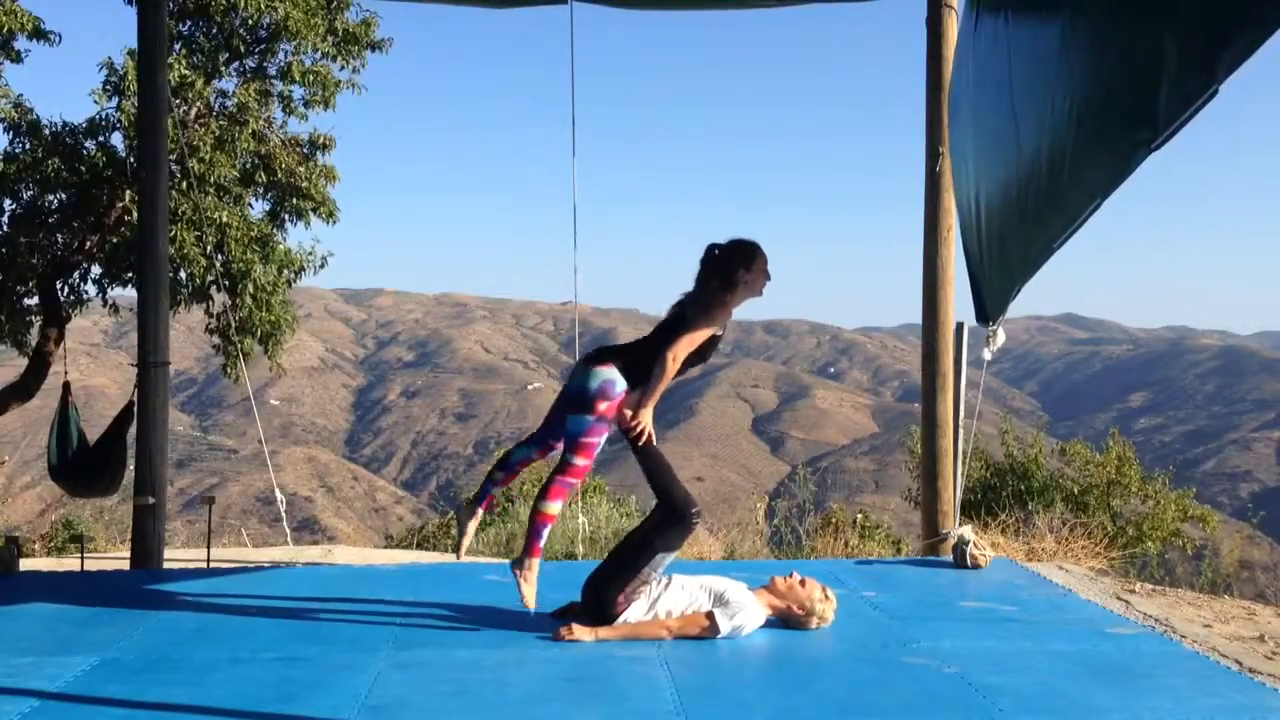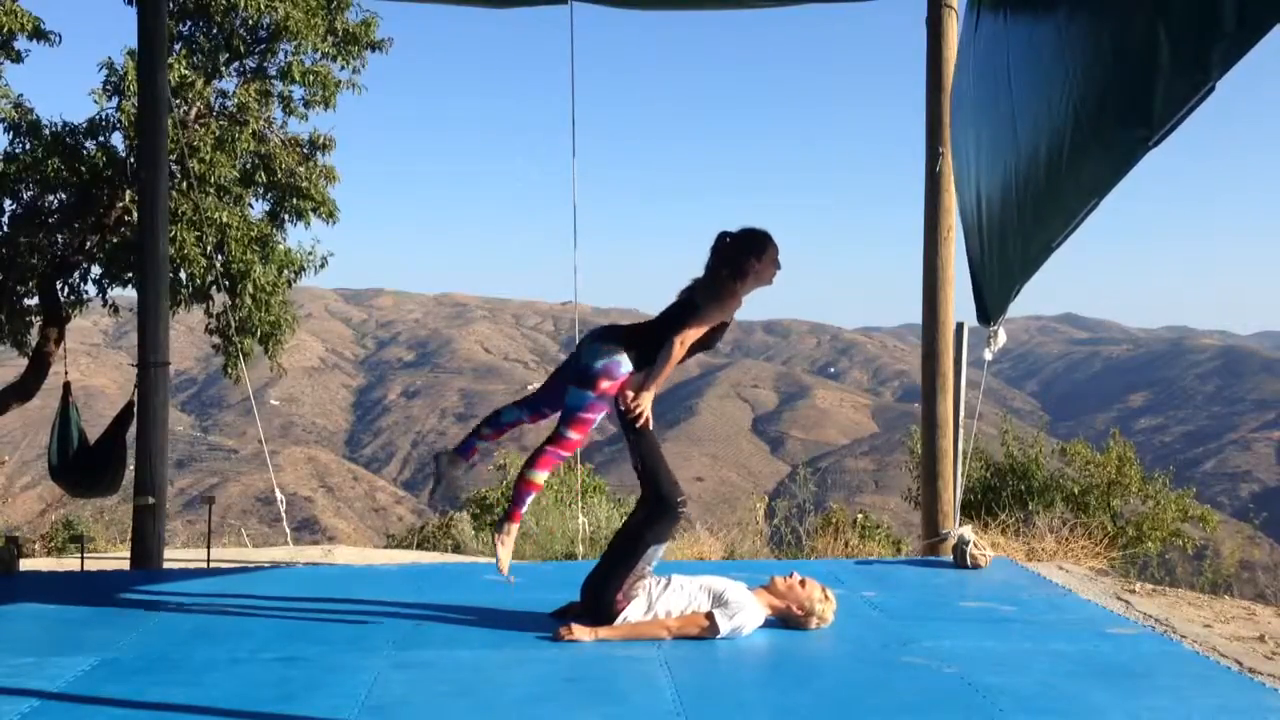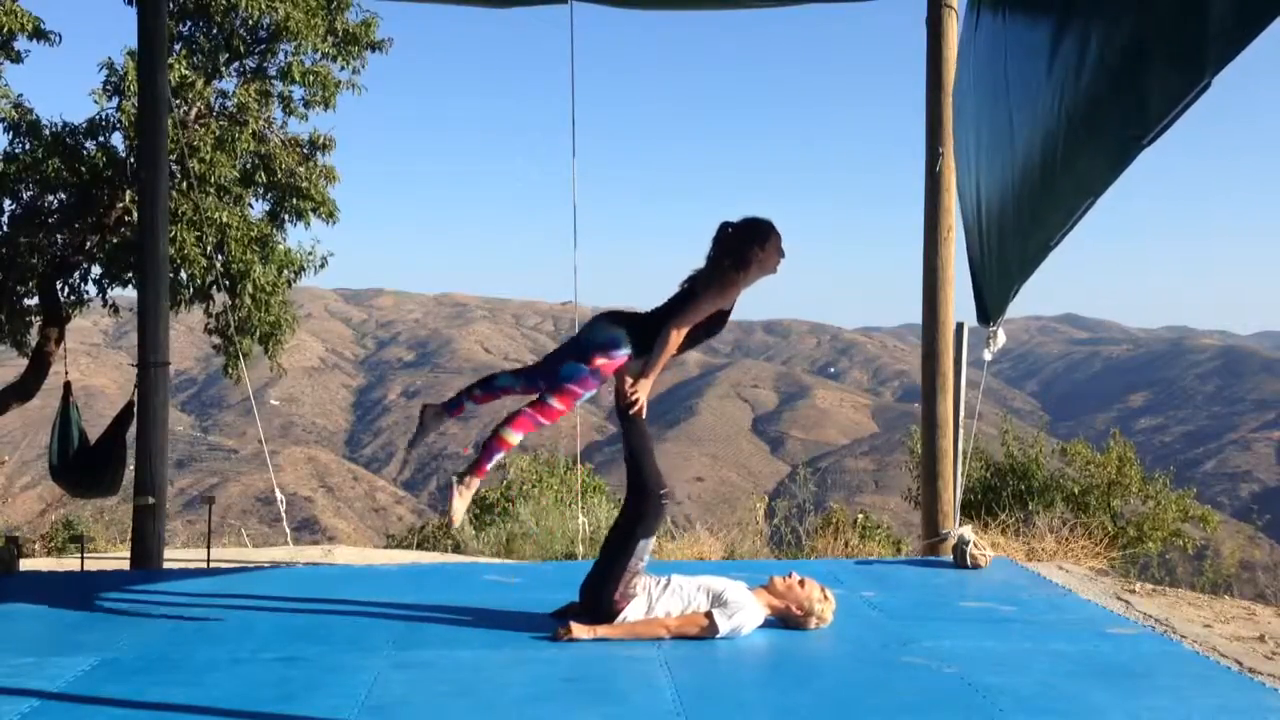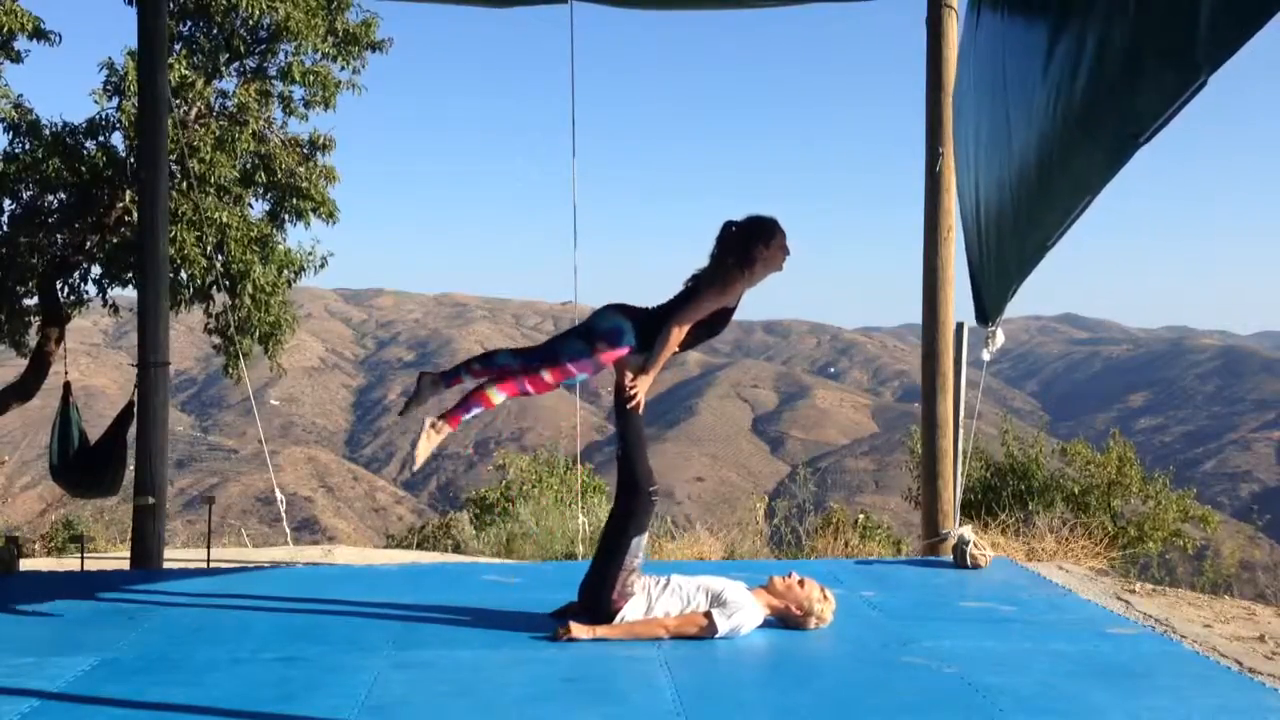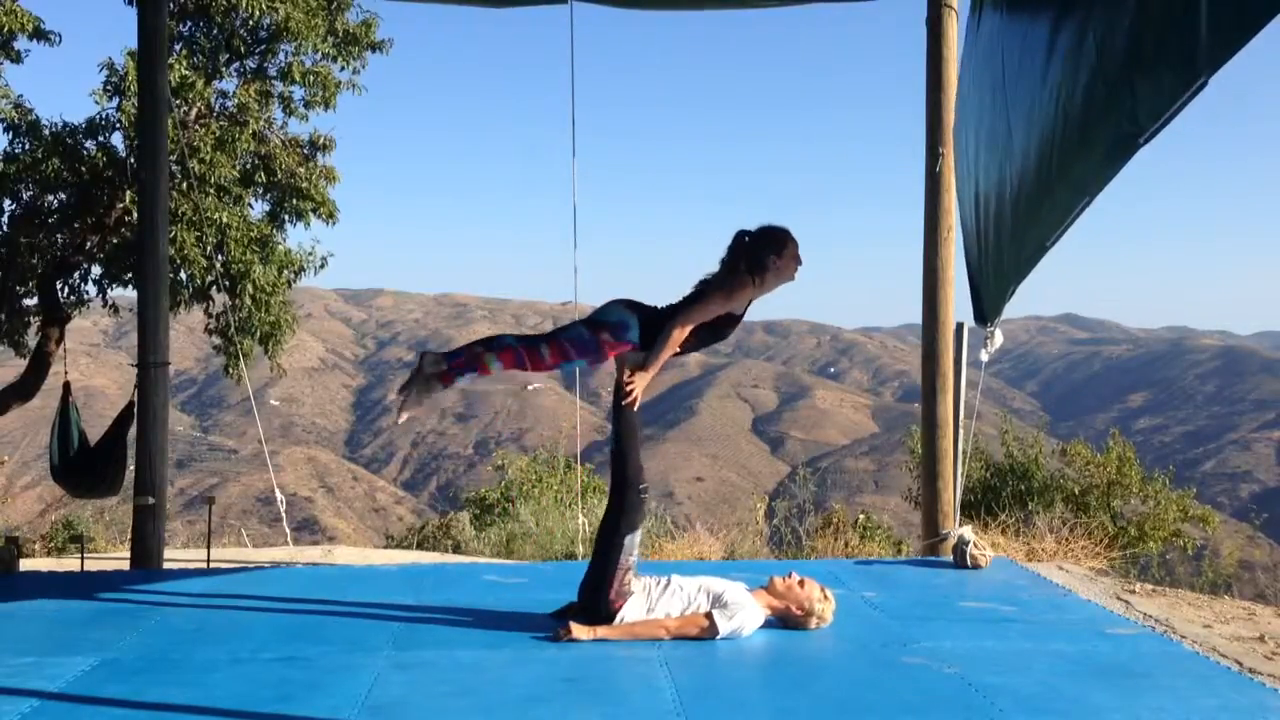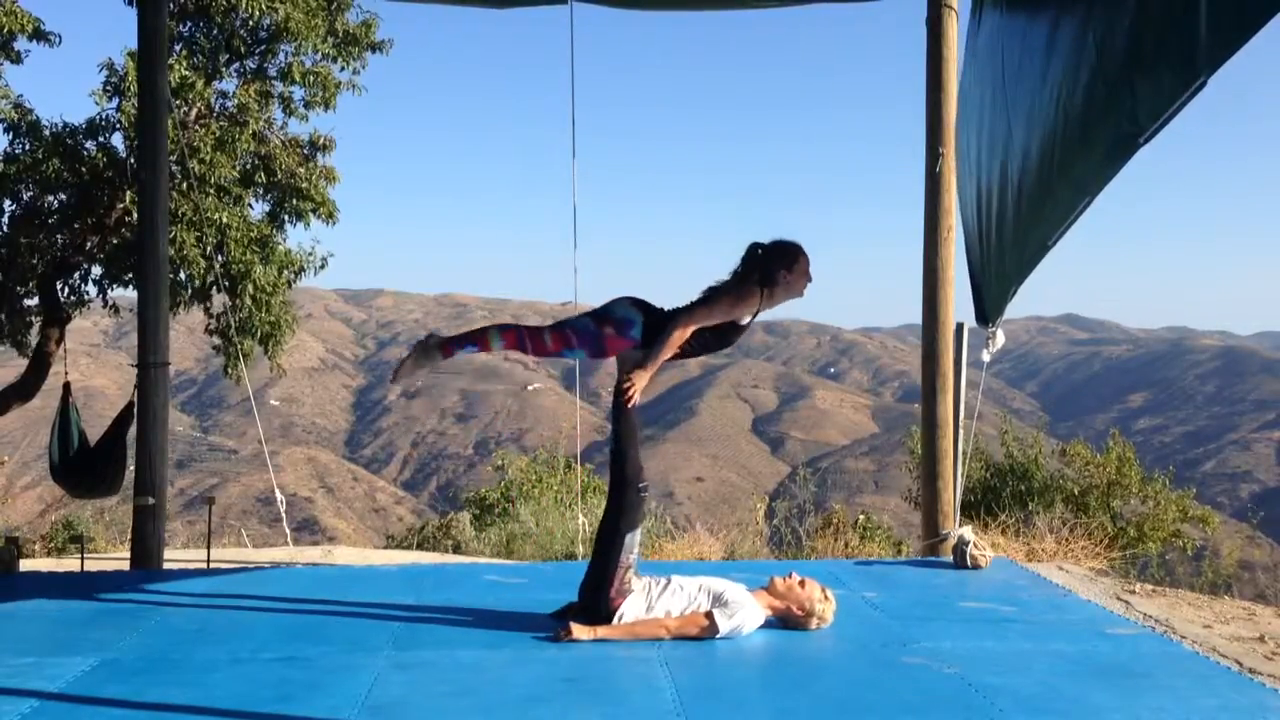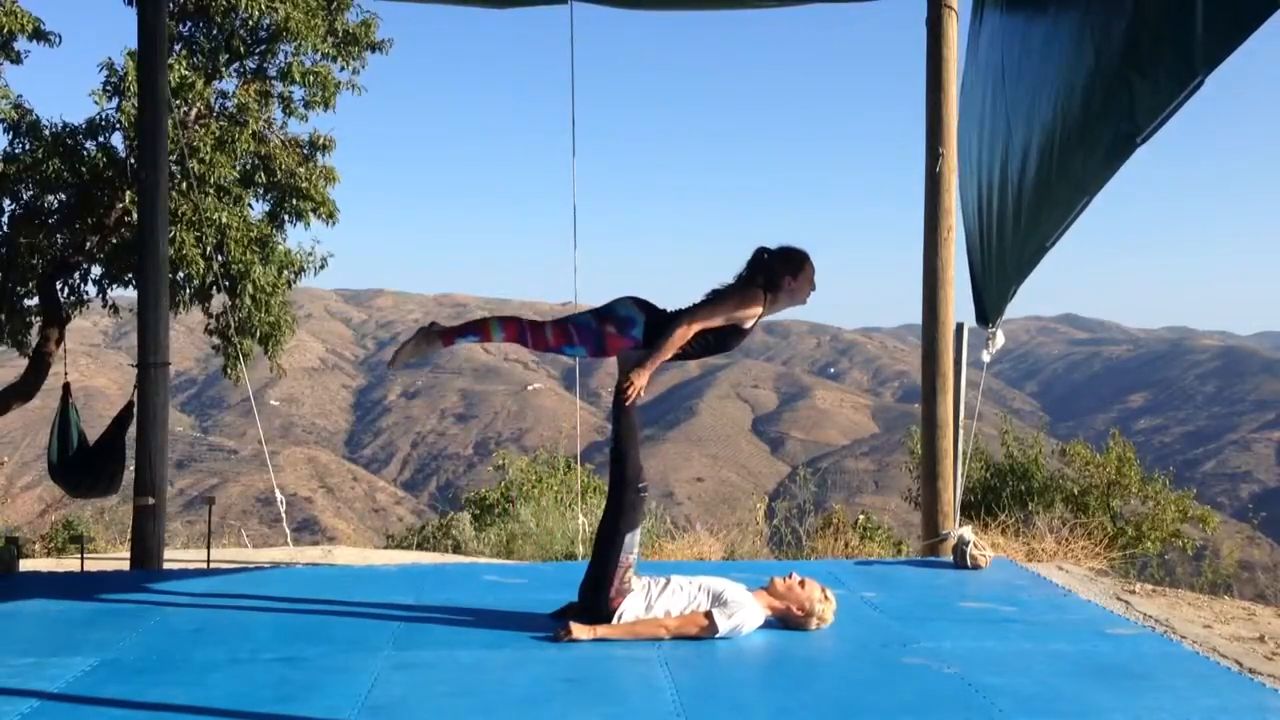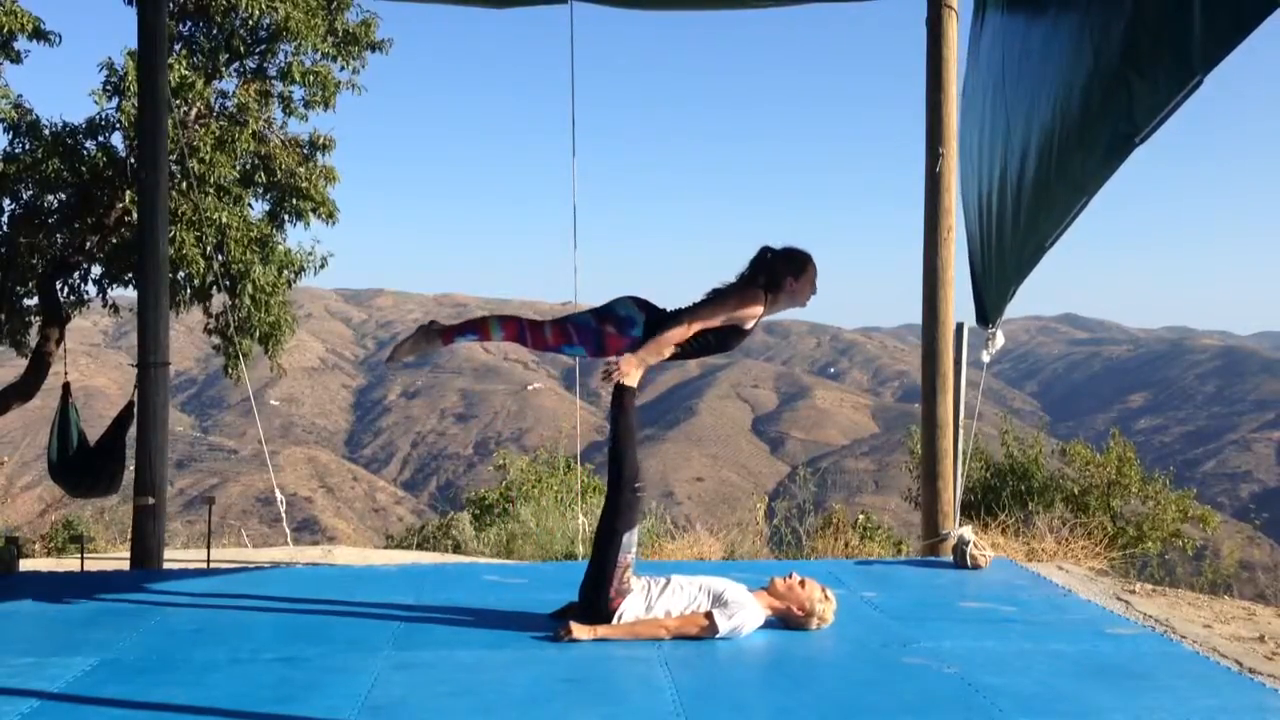
dt=0.2s
person 1, frame 1
left shoulder: (707, 299)
right shoulder: (721, 311)
right elbow: (673, 355)
left wrist: (637, 397)
right wrist: (647, 407)
left hip: (601, 368)
right hip: (607, 379)
left knee: (541, 443)
right knee: (570, 471)
left ankle: (475, 508)
right ankle: (528, 561)
person 1, frame 2
left shoulder: (717, 287)
right shoulder: (730, 298)
right elbow: (680, 342)
left wrist: (640, 378)
right wrist: (648, 389)
left hip: (608, 346)
right hip: (613, 359)
left knee: (533, 407)
right knee: (562, 442)
left ankle: (455, 457)
right ankle: (508, 526)
person 1, frame 3
left shoulder: (721, 276)
right shoulder: (730, 285)
right elbow: (676, 329)
left wrist: (643, 365)
right wrist: (648, 378)
left hip: (614, 332)
right hip: (616, 341)
left knee: (528, 380)
right knee: (543, 408)
left ankle: (440, 412)
right ankle: (469, 479)
person 1, frame 4
left shoulder: (727, 274)
right shoulder: (733, 284)
right elbow: (677, 325)
left wrist: (645, 363)
right wrist: (648, 375)
left hip: (620, 326)
right hip: (620, 333)
left knee: (528, 359)
right knee: (533, 378)
left ankle: (438, 380)
right ankle: (441, 425)
person 1, frame 5
left shoulder: (737, 284)
right shoulder: (742, 290)
right elbow: (681, 325)
left wrist: (643, 362)
right wrist: (647, 373)
left hip: (626, 326)
right hip: (624, 330)
left knee: (533, 348)
right knee: (530, 355)
left ankle: (439, 362)
right ankle: (433, 381)
person 1, frame 6
left shoulder: (744, 294)
right shoulder: (749, 300)
right elbow: (683, 326)
left wrist: (642, 363)
right wrist: (646, 371)
left hip: (631, 326)
right hip: (628, 327)
left knee: (536, 339)
right knee: (532, 341)
left ankle: (440, 345)
right ankle: (437, 349)
person 1, frame 7
left shoulder: (748, 300)
right shoulder: (751, 305)
right elbow: (687, 326)
left wrist: (643, 364)
right wrist: (645, 369)
left hip: (634, 327)
right hip: (631, 328)
left knee: (539, 335)
right knee: (536, 334)
left ankle: (441, 334)
right ankle: (439, 338)
person 1, frame 8
left shoulder: (748, 299)
right shoulder: (752, 305)
right elbow: (690, 324)
left wrist: (639, 355)
right wrist: (638, 358)
left hip: (634, 325)
right hip: (632, 328)
left knee: (537, 333)
right knee: (534, 334)
left ankle: (441, 333)
right ankle: (436, 336)
person 2, frame 1
left shoulder: (746, 616)
right shoulder: (744, 598)
left elbow: (671, 628)
left wrist: (596, 633)
left hip: (615, 606)
right hip: (615, 604)
left knee: (683, 513)
person 2, frame 2
left shoulder: (745, 616)
right shoulder: (742, 596)
left elbow: (670, 629)
left wrist: (595, 633)
left hip: (615, 608)
right hip: (616, 605)
left knee: (669, 504)
person 2, frame 3
left shoulder: (745, 616)
right shoulder: (742, 595)
left elbow: (669, 628)
left wrist: (594, 631)
left hip: (614, 608)
right hip: (616, 603)
left knee: (652, 497)
left ankle: (627, 398)
person 2, frame 4
left shoulder: (744, 615)
right shoulder: (741, 596)
left elbow: (668, 628)
left wrist: (593, 631)
left hip: (613, 609)
right hip: (614, 604)
left knee: (641, 495)
left ankle: (627, 391)
person 2, frame 5
left shoulder: (744, 617)
right shoulder: (742, 596)
left elbow: (668, 628)
left wrist: (594, 632)
left hip: (612, 606)
right hip: (615, 604)
left knee: (631, 494)
left ankle: (625, 386)
person 2, frame 6
left shoulder: (745, 616)
right shoulder: (742, 598)
left elbow: (668, 629)
left wrist: (594, 632)
left hip: (614, 606)
right hip: (614, 603)
left knee: (630, 492)
person 2, frame 7
left shoulder: (745, 615)
right shoulder: (742, 597)
left elbow: (667, 627)
left wrist: (594, 630)
left hip: (613, 605)
right hip: (618, 603)
left knee: (631, 494)
person 2, frame 8
left shoulder: (745, 616)
right shoulder: (743, 599)
left elbow: (668, 629)
left wrist: (594, 632)
left hip: (613, 608)
right hip: (616, 603)
left knee: (627, 495)
left ankle: (628, 383)
